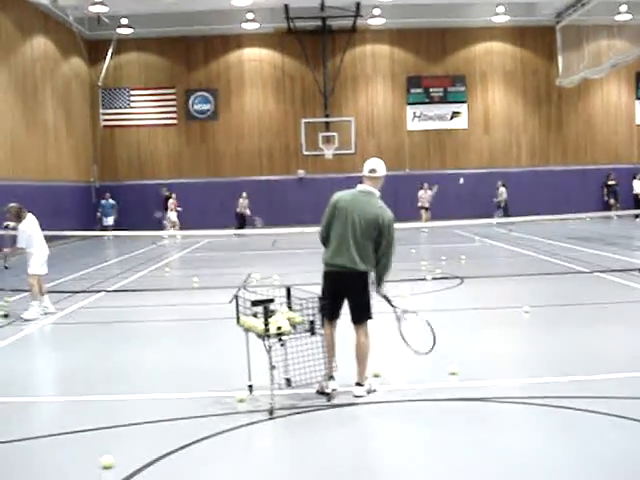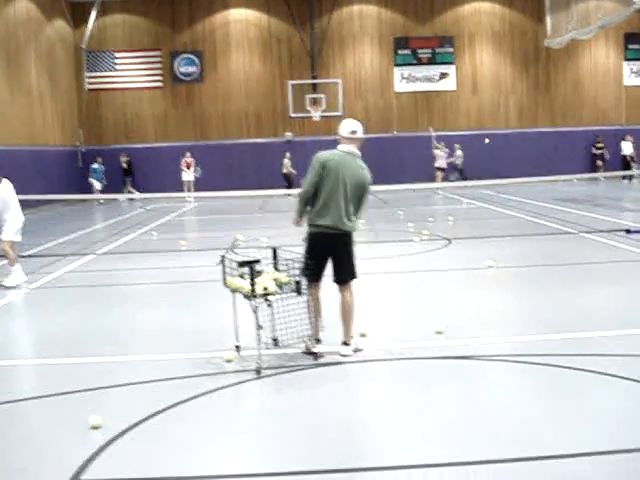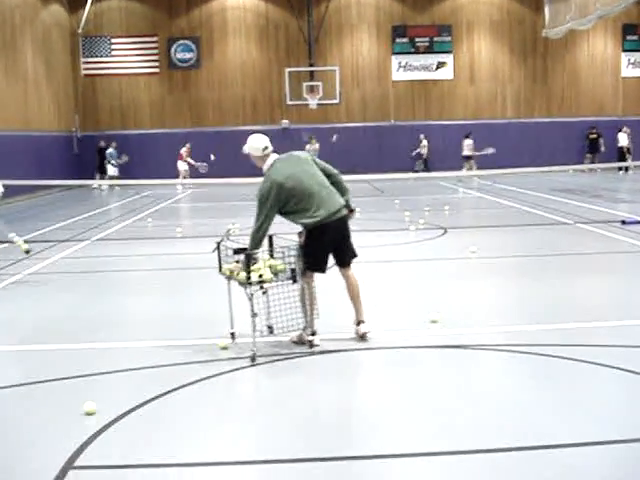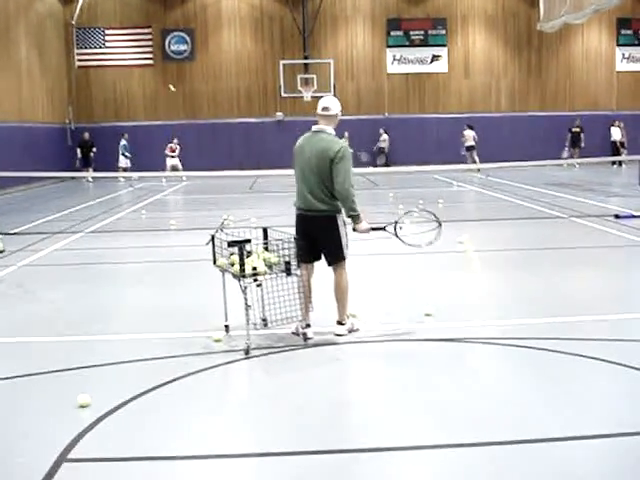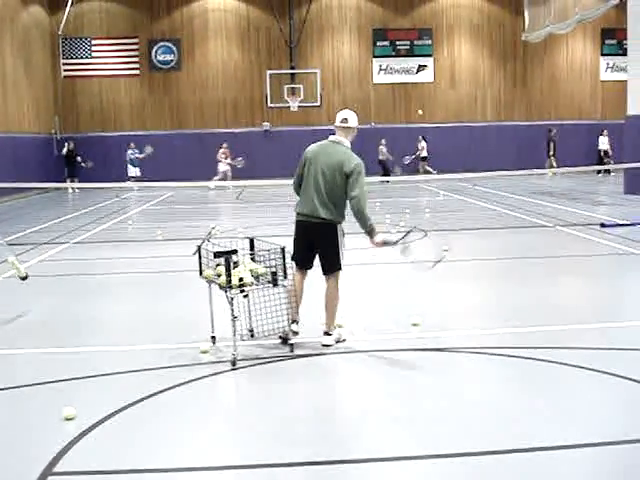
dt=1s
person 1, frame 1
left shoulder: (339, 198)
right shoulder: (384, 214)
left elbow: (323, 234)
right elbow: (384, 254)
right wrist: (379, 282)
left hip: (332, 270)
right hip: (359, 273)
left knee: (329, 324)
right knee: (361, 327)
left ankle: (329, 379)
right ankle: (361, 382)
person 1, frame 2
left shoulder: (323, 158)
right shoulder: (364, 173)
left elbow: (306, 192)
right elbow: (357, 210)
left wrist: (301, 214)
left hip: (318, 232)
right hip: (343, 234)
left knee: (313, 286)
right knee: (345, 287)
left ankle: (315, 340)
right ankle: (347, 342)
person 1, frame 3
left shoulder: (270, 184)
right shoulder: (300, 156)
left elbow: (262, 223)
right elbow: (334, 175)
left wrist: (249, 255)
right wrist: (347, 203)
left hip: (318, 227)
right hip: (339, 217)
left knee: (307, 277)
right knee: (346, 270)
left ankle: (310, 332)
right ankle: (361, 322)
person 1, frame 4
left shoulder: (300, 143)
right shoulder: (339, 147)
right elbow: (343, 189)
right wrist: (356, 218)
left hip: (303, 215)
right hip: (328, 216)
left knee: (305, 269)
right knee: (339, 268)
left ankle: (305, 323)
right ankle: (343, 321)
person 1, frame 5
left shoulder: (312, 150)
right shoulder: (353, 162)
left elbow: (297, 185)
right elbow: (357, 202)
right wrist: (371, 232)
left hip: (303, 220)
right hip: (329, 224)
left knee: (300, 271)
right knee: (332, 278)
left ankle: (293, 321)
right ankle: (329, 332)
